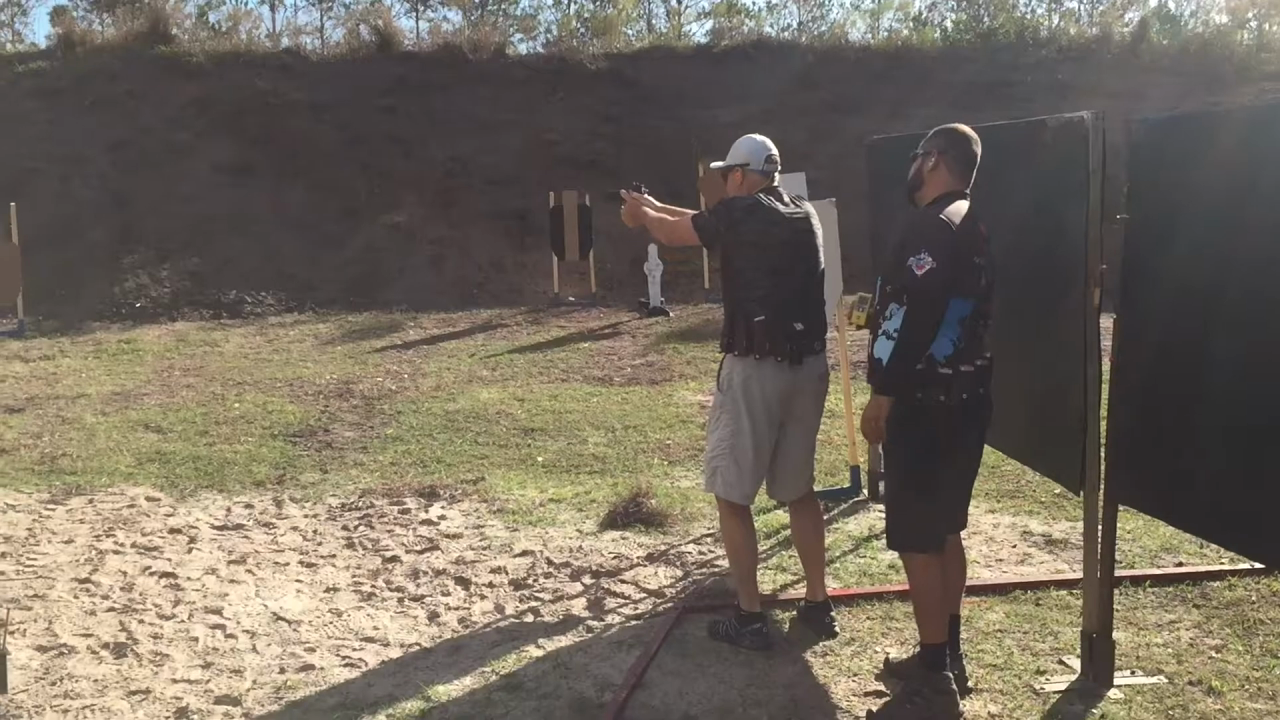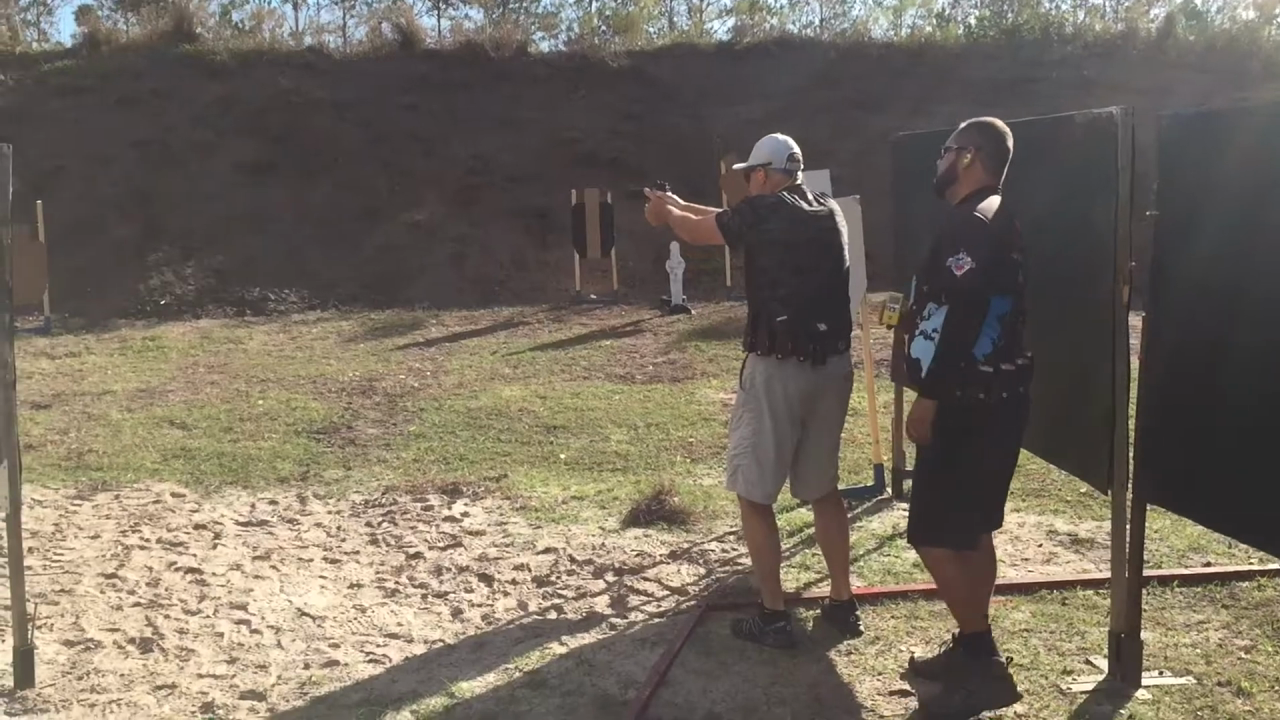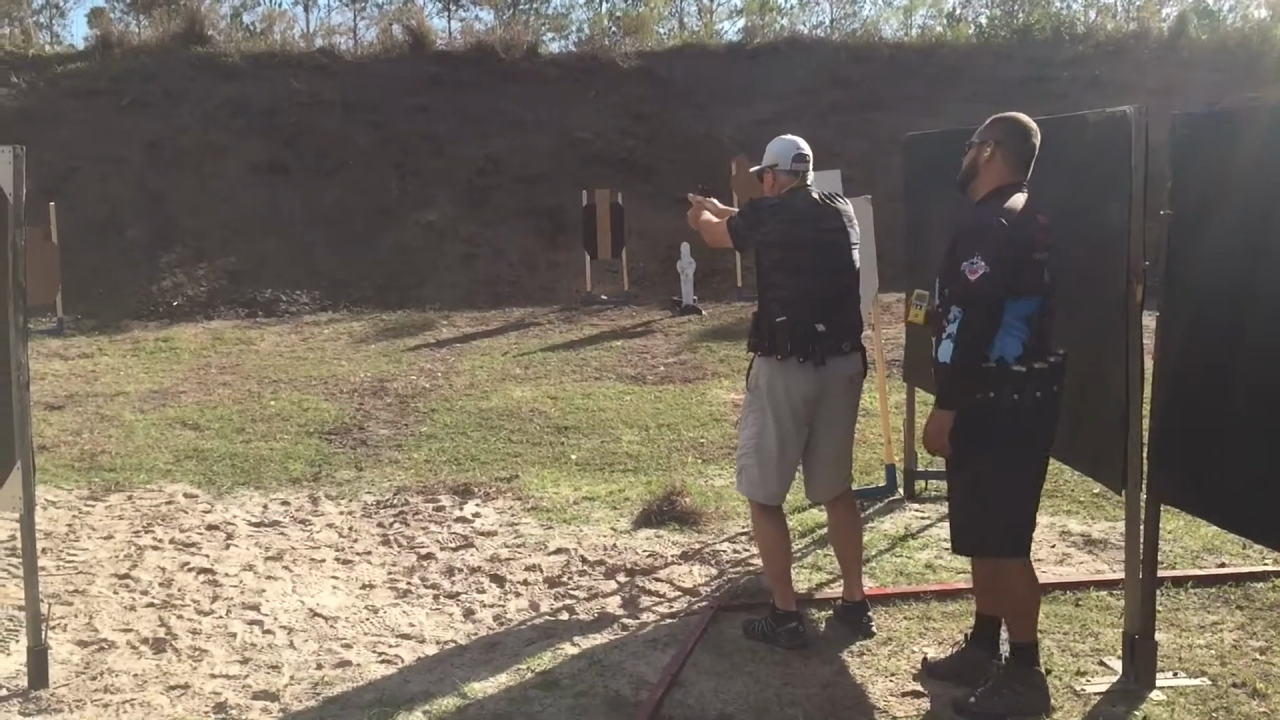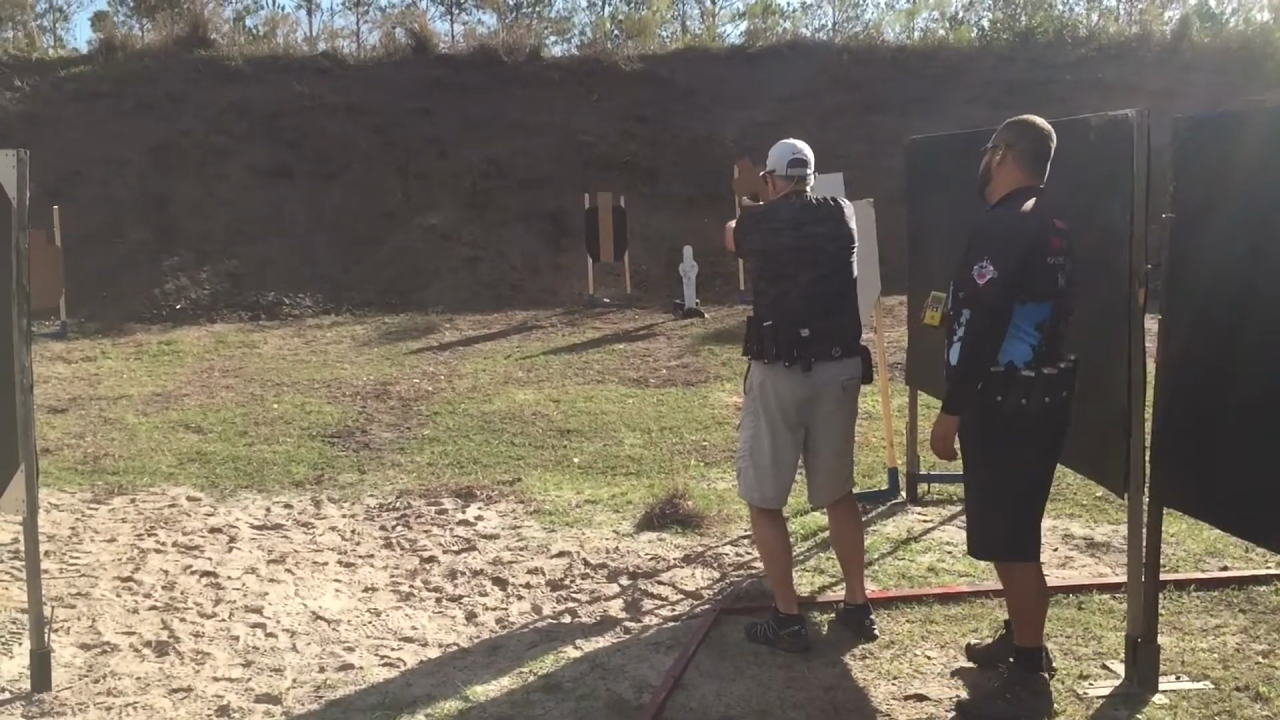
dt=0.4s
person 1, frame 1
left shoulder: (932, 225)
right shoulder: (969, 227)
left elbow: (922, 315)
left wrist: (884, 392)
right wrist: (881, 317)
left hip: (928, 400)
right hip: (960, 395)
left knee: (917, 537)
right knee: (942, 529)
right ankle: (945, 655)
person 1, frame 2
left shoulder: (969, 223)
right shoulder: (996, 221)
left elbow: (964, 316)
left wrist: (927, 396)
right wrist: (914, 316)
left hip: (969, 400)
right hip: (991, 395)
left knee: (935, 533)
right knee: (968, 530)
left ankle: (984, 664)
right ankle: (970, 649)
person 1, frame 3
left shoulder: (989, 224)
right shoulder: (1026, 218)
left elbow: (980, 323)
left wrist: (943, 406)
right wrist: (941, 311)
left hip: (1001, 402)
right hip: (1021, 393)
left knee: (1001, 539)
right knee: (980, 529)
right ankle: (982, 648)
person 1, frame 4
left shoulder: (1001, 227)
right shoulder: (1047, 225)
left elbow: (986, 327)
left wrist: (951, 410)
right wrist: (957, 311)
left hip: (1008, 403)
right hip: (1039, 395)
left knee: (1009, 539)
right knee: (1011, 530)
right ankle: (1020, 641)
person 2, frame 1
left shoulder: (738, 212)
right shoulder: (803, 213)
left elbow: (676, 234)
left wrist: (642, 214)
right wrist: (654, 204)
left hip: (756, 368)
right hip: (808, 364)
left knee: (732, 494)
right knee: (799, 489)
left ankle: (749, 617)
right ankle: (818, 604)
person 2, frame 2
left shoulder: (762, 211)
right shoulder: (828, 211)
left elbow: (698, 232)
left wrist: (666, 212)
right wrist: (680, 203)
left hip: (778, 367)
right hip: (832, 363)
left knee: (754, 493)
right knee: (823, 488)
left ankle: (773, 615)
right ankle: (843, 602)
person 2, frame 3
left shoulder: (765, 214)
right shoulder: (840, 211)
left elbow: (718, 236)
left wrist: (701, 216)
right wrist: (718, 206)
left hip: (785, 368)
right hip: (843, 364)
left knee: (764, 495)
right knee: (837, 489)
left ankle: (786, 616)
right ankle: (855, 603)
person 2, frame 4
left shoulder: (757, 222)
right shoulder: (839, 215)
left elbow: (734, 241)
left hip: (778, 372)
right hip: (839, 367)
left knee: (764, 500)
right knee: (838, 492)
left ankle: (788, 619)
right ankle: (858, 606)
